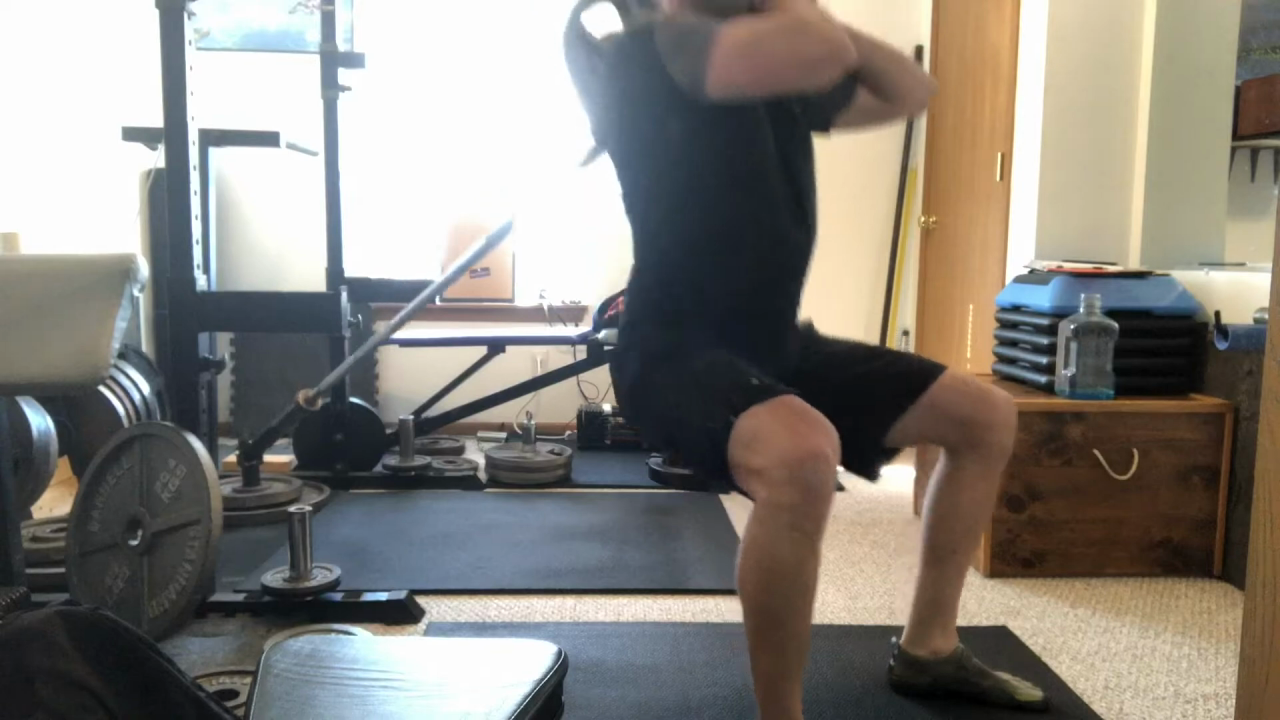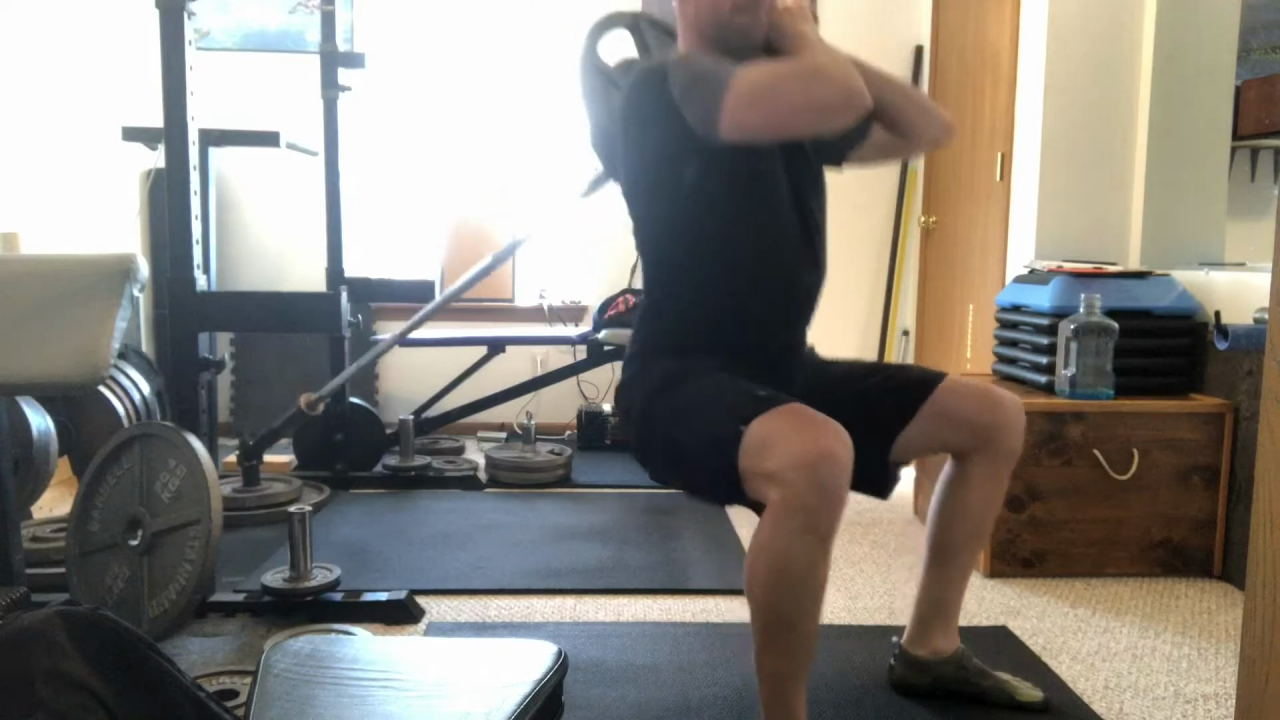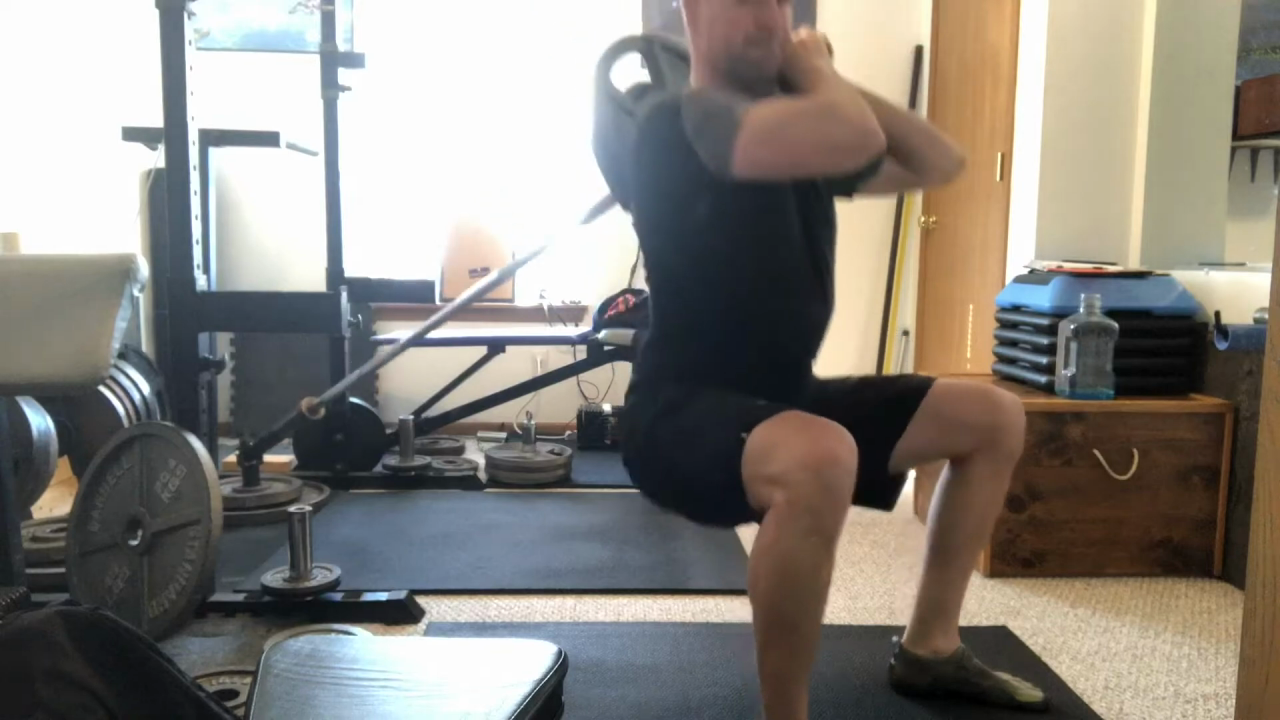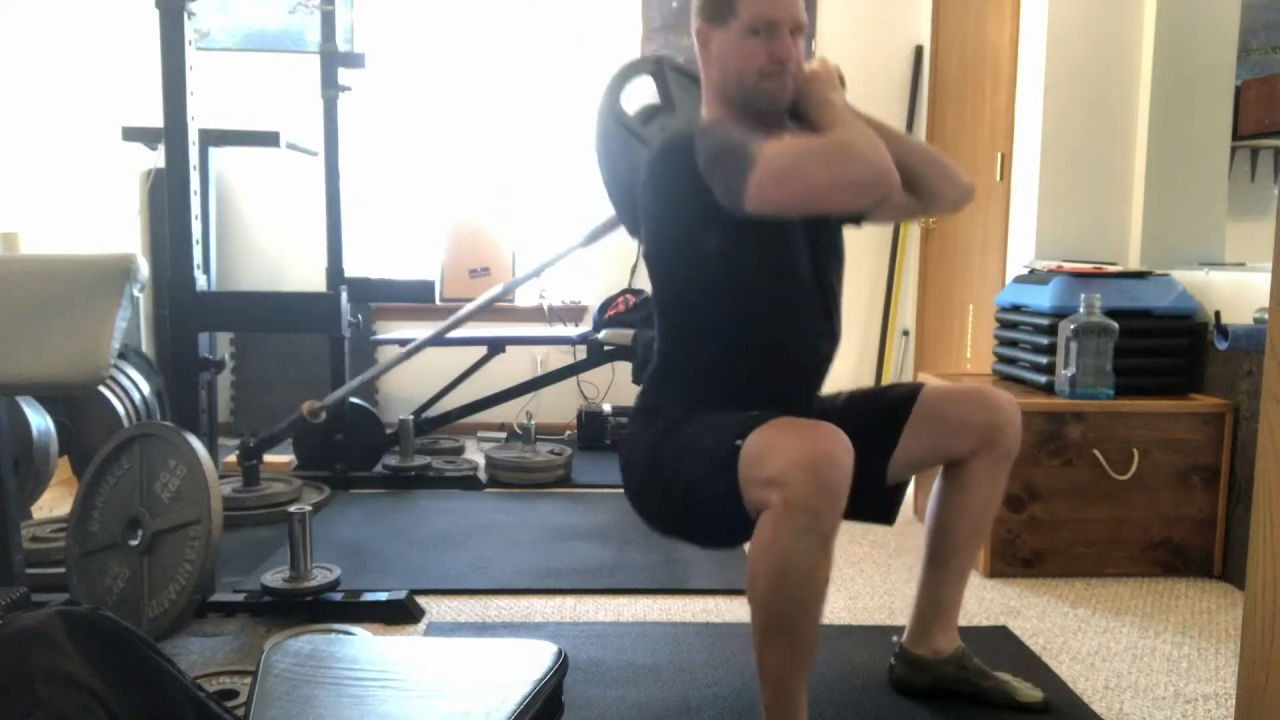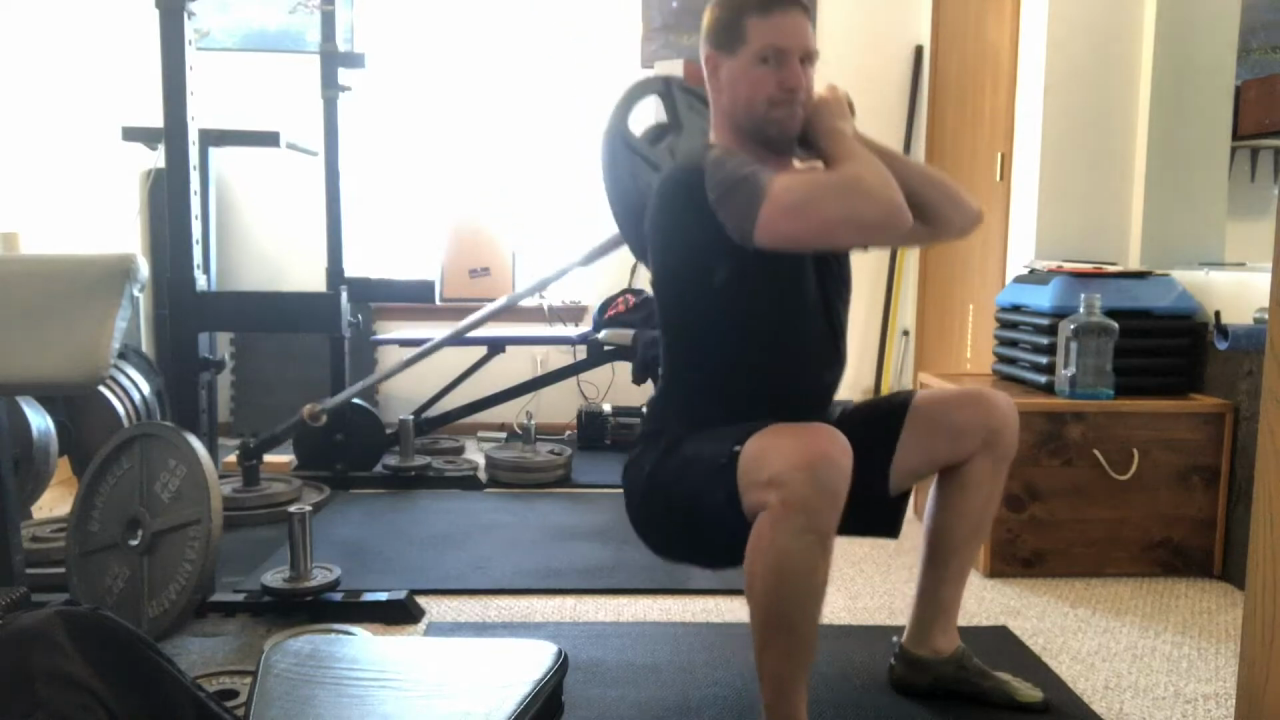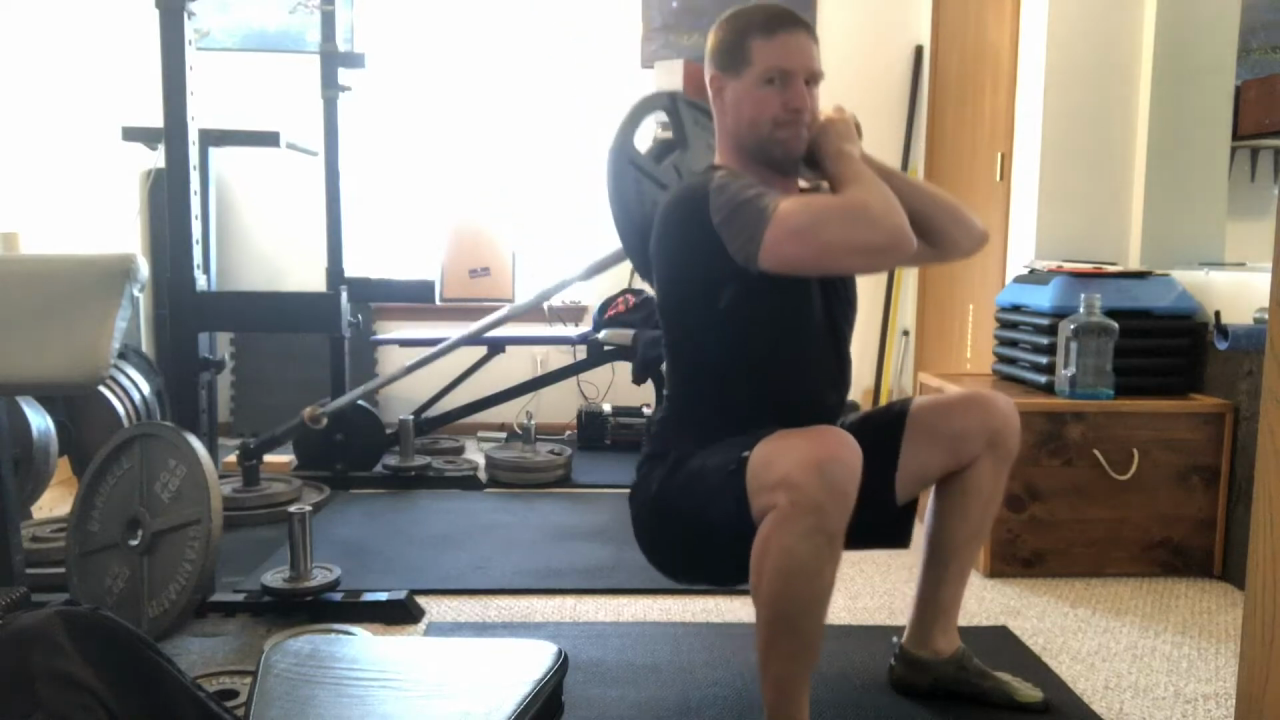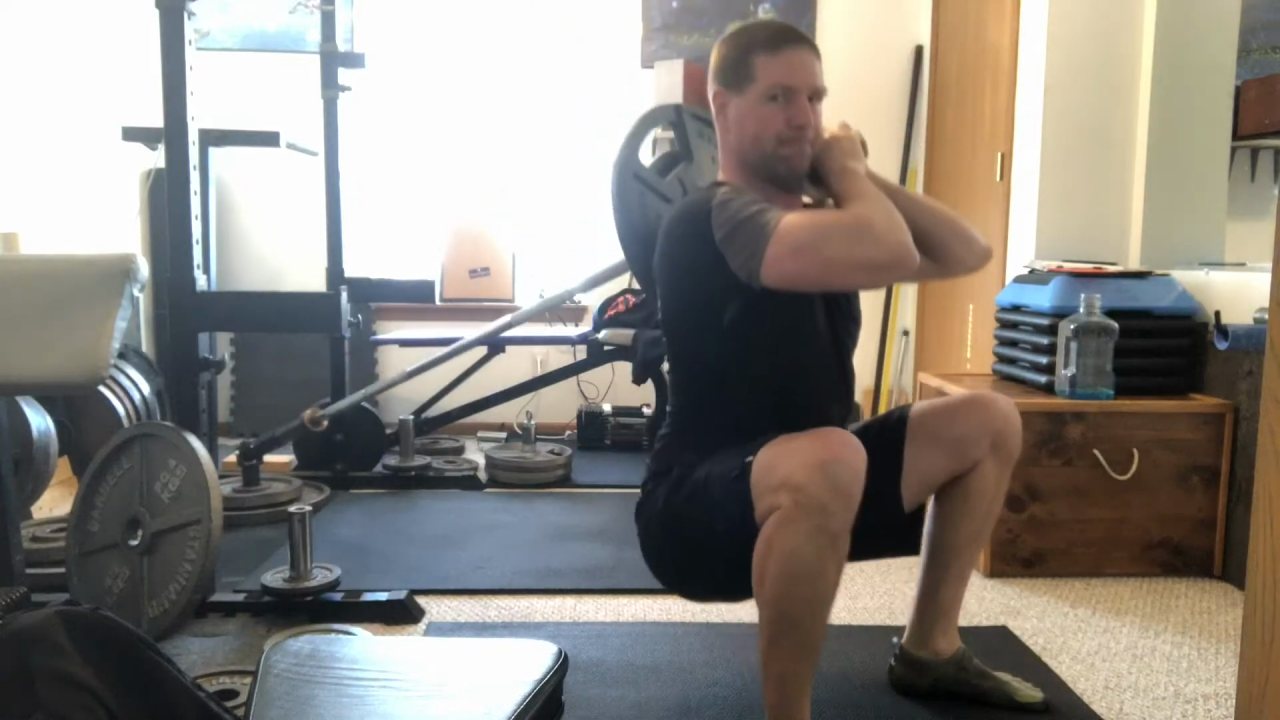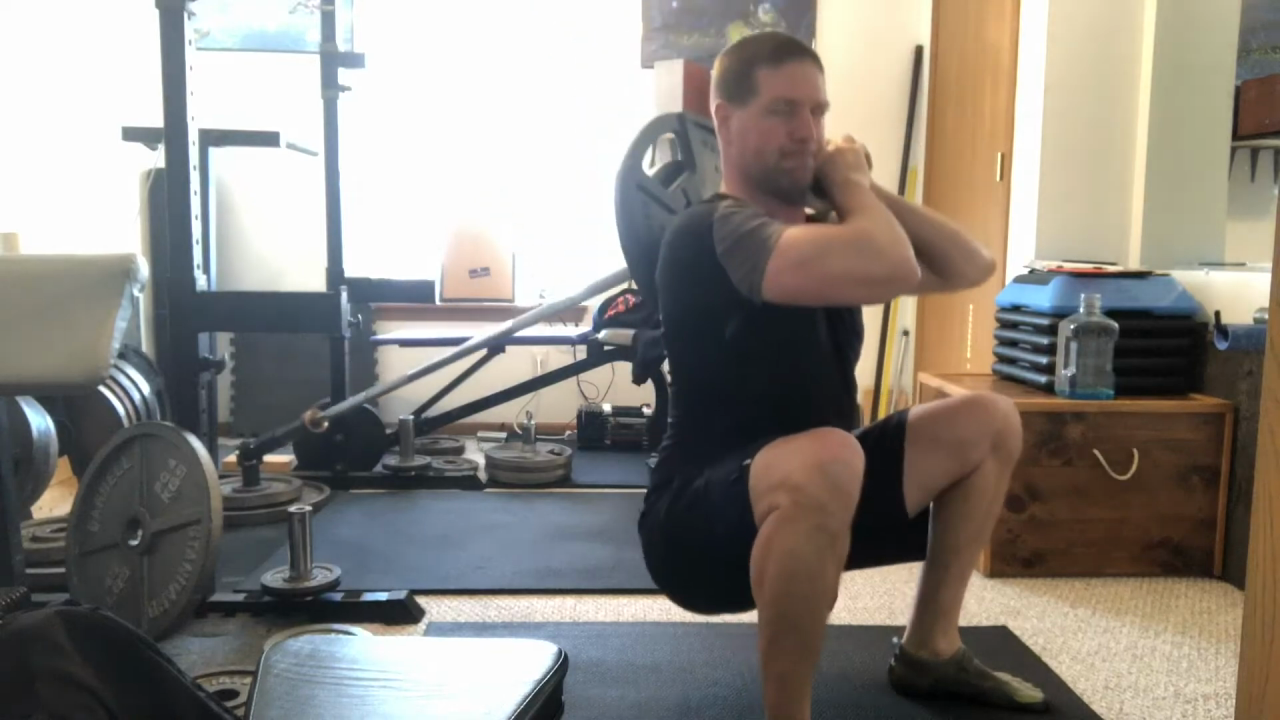
dt=0.1s
person 1, frame 1
left shoulder: (771, 63)
left elbow: (911, 91)
right elbow: (816, 61)
left hip: (775, 346)
right hip: (679, 354)
left knee: (986, 417)
right knee: (802, 454)
left ankle: (929, 648)
person 1, frame 2
left shoulder: (793, 96)
right shoulder: (673, 87)
left elbow: (928, 128)
right elbow: (837, 97)
left hip: (779, 372)
right hip: (684, 383)
left knee: (994, 420)
right knee: (815, 457)
left ankle: (929, 648)
person 1, frame 3
left shoulder: (800, 131)
right shoulder: (687, 120)
left elbow: (939, 160)
right elbow: (850, 141)
left wrist: (833, 79)
right wrist: (820, 78)
left hip: (779, 400)
right hip: (685, 420)
left knee: (994, 419)
right knee: (820, 461)
left ankle: (928, 649)
person 1, frame 4
left shoulder: (805, 155)
right shoulder: (699, 156)
left elbow: (948, 189)
right elbow: (865, 176)
left wrist: (831, 106)
right wrist: (830, 102)
left hip: (778, 416)
right hip: (684, 443)
left knee: (991, 419)
right knee: (815, 462)
left ankle: (929, 648)
person 1, frame 5
left shoulder: (808, 190)
right shoulder: (707, 184)
left elbow: (957, 216)
right elbow: (880, 212)
left wrist: (850, 140)
right wrist: (837, 134)
left hip: (781, 462)
right hip: (686, 476)
left knee: (986, 419)
right knee: (812, 462)
left ankle: (929, 650)
person 1, frame 6
left shoulder: (812, 210)
right shoulder: (712, 206)
left elbow: (962, 236)
right elbow: (885, 239)
left wrist: (852, 159)
right wrist: (843, 153)
left hip: (785, 468)
right hip: (691, 491)
left knee: (988, 421)
right knee: (822, 463)
left ankle: (929, 650)
person 1, frame 7
left shoulder: (814, 226)
right shoulder: (715, 222)
left elbow: (966, 253)
right elbow: (888, 255)
left wrist: (857, 177)
right wrist: (846, 170)
left hip: (799, 487)
right hip: (696, 508)
left knee: (989, 422)
right knee: (827, 463)
left ankle: (929, 649)
person 1, frame 8
left shoulder: (818, 236)
right shoulder: (716, 235)
left elbow: (970, 266)
right elbow: (890, 269)
left wrist: (859, 189)
right wrist: (850, 183)
left hip: (801, 495)
right hip: (697, 517)
left knee: (988, 422)
right knee: (824, 463)
left ankle: (930, 650)
